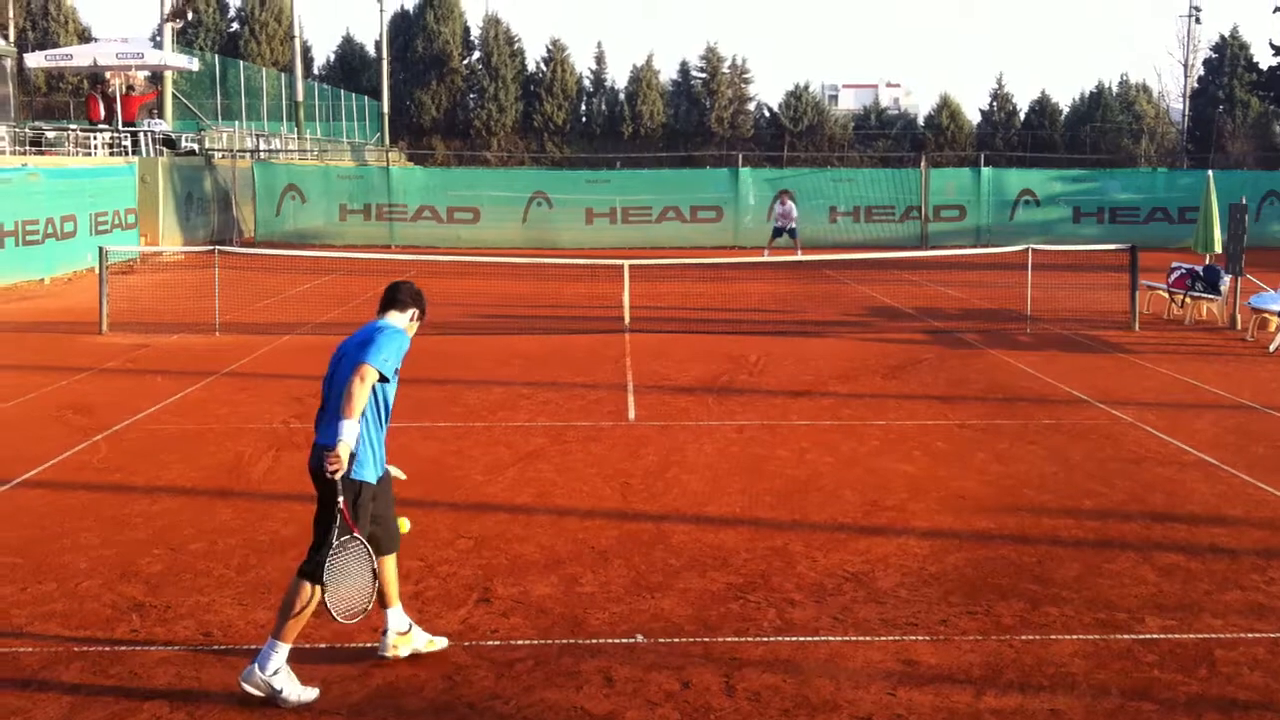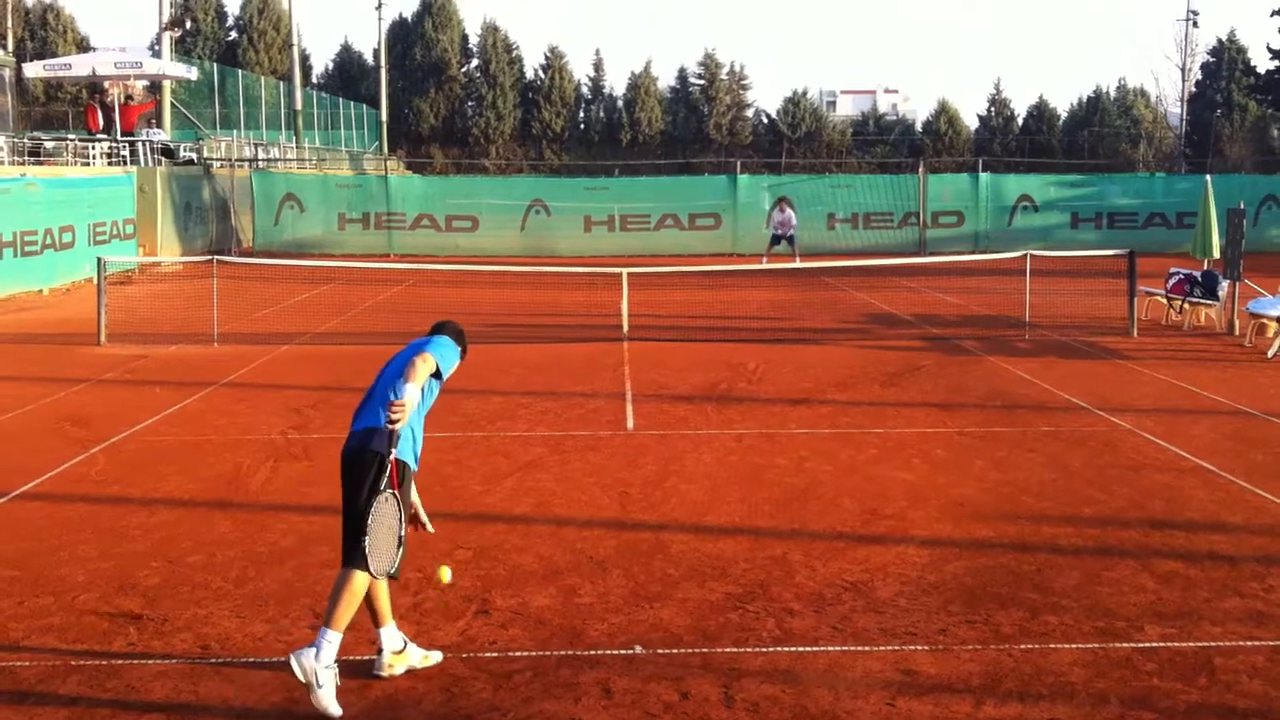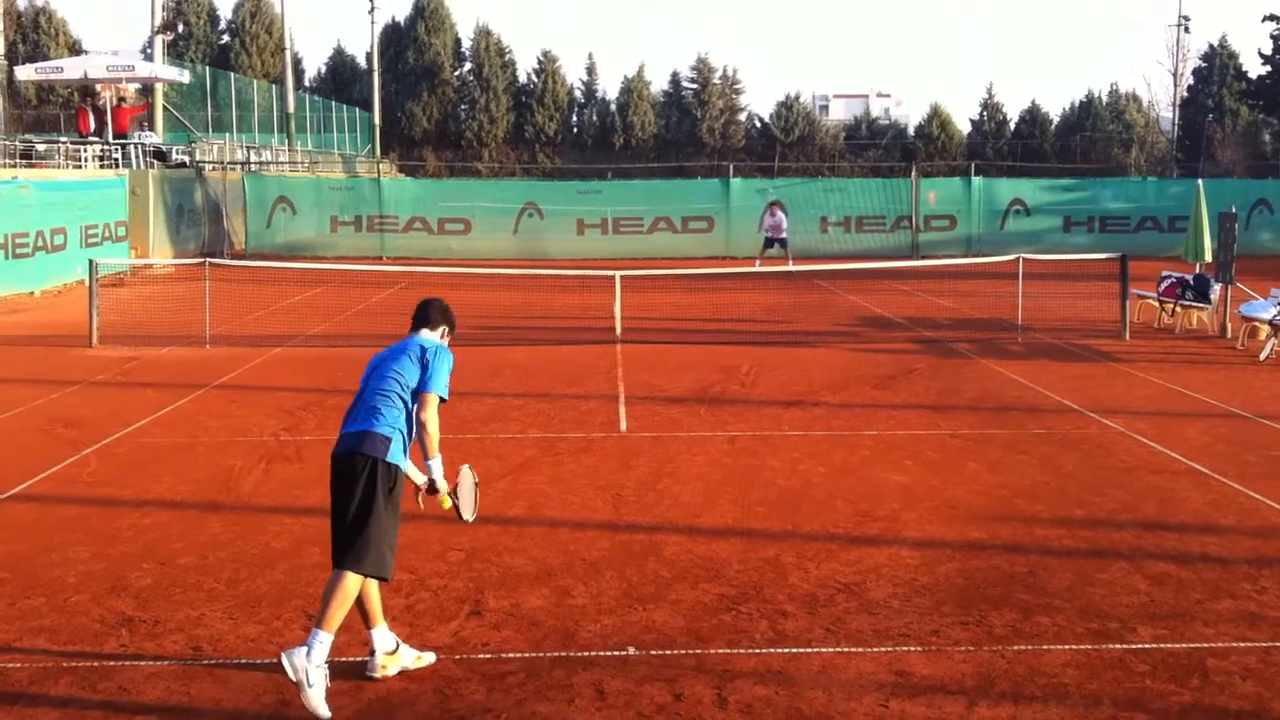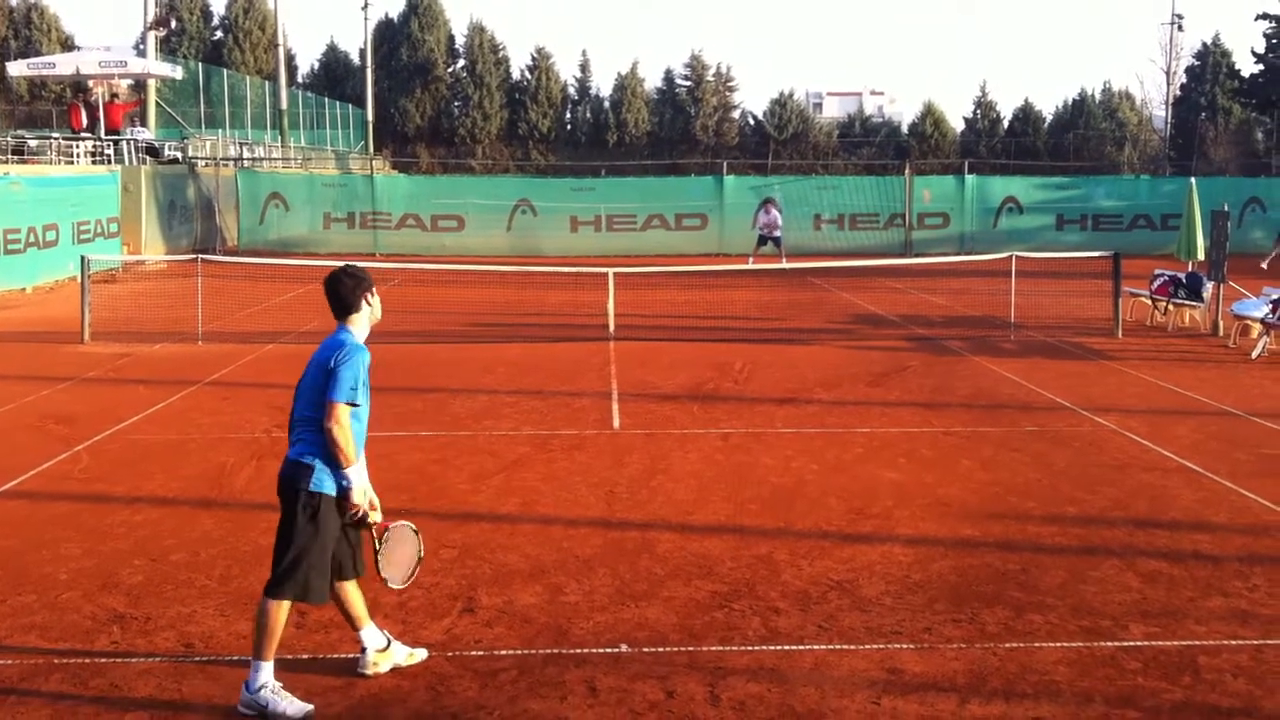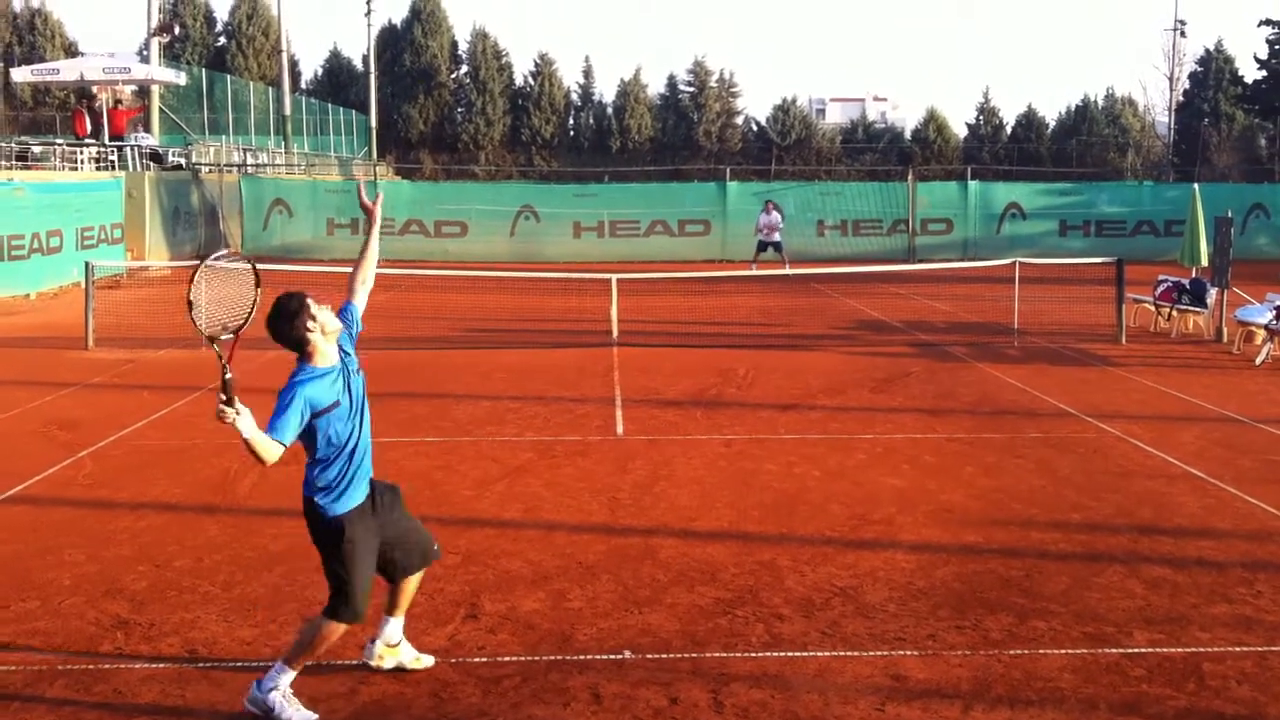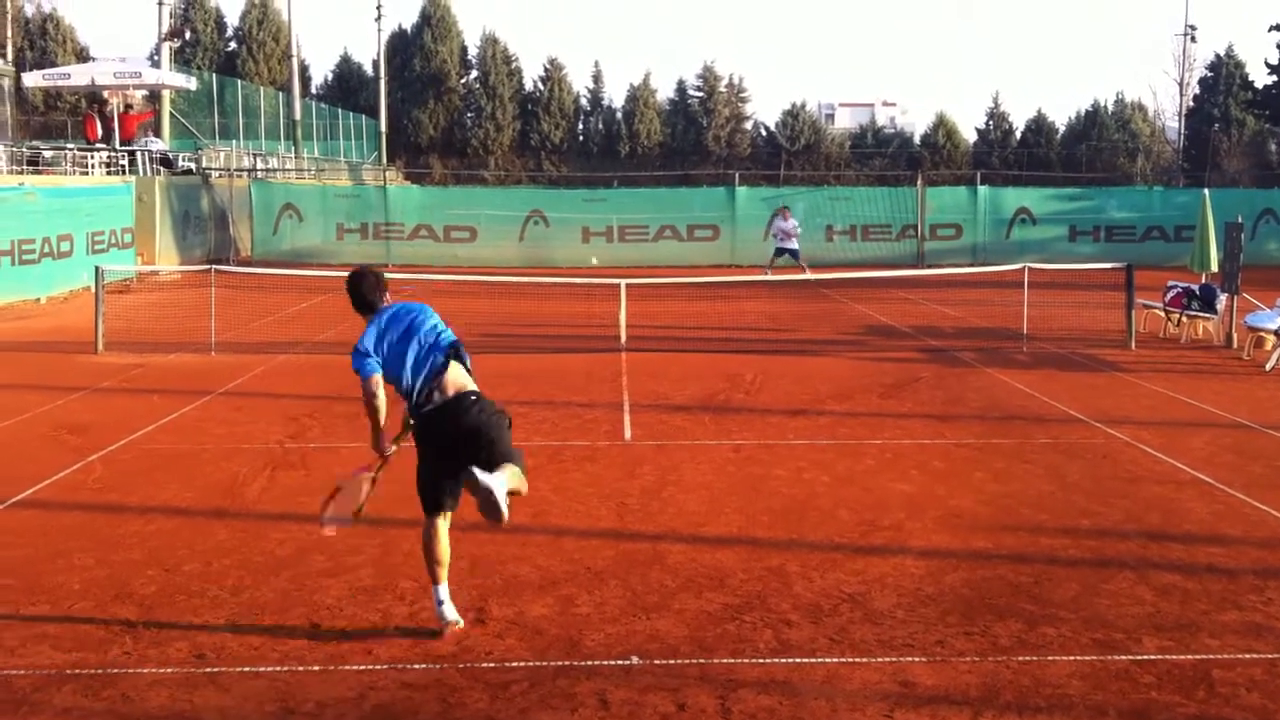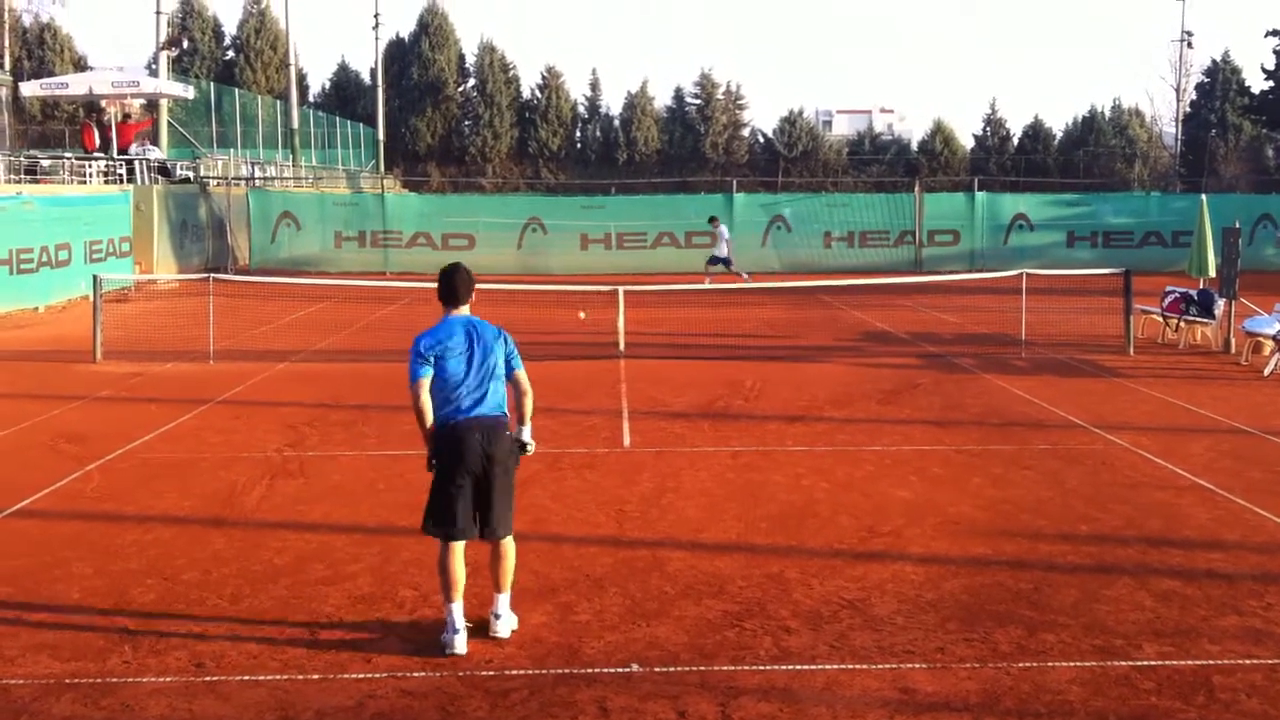
dt=0.7s
person 1, frame 1
left shoulder: (353, 340)
right shoulder: (393, 335)
right elbow: (361, 380)
right wrist: (346, 444)
left hip: (359, 464)
right hip: (349, 465)
left knee: (382, 539)
right knee: (323, 567)
left ankle: (398, 632)
right ankle: (267, 668)
person 1, frame 2
left shoulder: (405, 355)
right shoulder: (445, 345)
right elbow: (420, 363)
left wrist: (413, 499)
right wrist: (410, 397)
left hip: (359, 448)
right hip: (384, 451)
left knee: (370, 553)
right knee: (365, 556)
left ankle: (393, 649)
right ankle: (320, 656)
person 1, frame 3
left shoulder: (386, 354)
right shoulder: (437, 352)
right elbow: (425, 417)
left wrist: (416, 474)
right wrist: (435, 473)
left hip: (348, 452)
right hip: (376, 456)
left knee: (361, 558)
right knee: (358, 560)
left ankle: (385, 650)
right ankle: (311, 656)
person 1, frame 4
left shoulder: (337, 347)
right shoulder: (352, 351)
right elbow: (335, 424)
left wrist: (364, 487)
right wrist: (356, 482)
left hip: (324, 480)
right hip: (315, 481)
left knee: (341, 568)
right knee: (288, 582)
left ankle: (376, 648)
person 1, frame 5
left shoulder: (343, 344)
right shoulder: (302, 391)
left elbow: (362, 283)
right elbow: (269, 450)
left wrist: (374, 225)
right wrist: (243, 423)
left hip: (369, 494)
right hip: (337, 510)
left knee: (416, 557)
right knee: (347, 609)
left ankle: (388, 644)
person 1, frame 6
left shoulder: (364, 346)
right shoulder: (418, 311)
left elbow: (375, 394)
left wrist: (379, 437)
left hip: (431, 422)
right hip: (469, 407)
left knee: (437, 516)
right knee: (513, 477)
left ankle: (444, 605)
right ankle: (494, 482)
person 1, frame 7
left shoulder: (426, 341)
right shoulder: (498, 335)
left elbow: (421, 399)
right elbow: (524, 390)
left wrist: (430, 446)
right wrist: (525, 431)
left hip: (455, 441)
right hip: (498, 436)
left knee: (452, 537)
right knee: (500, 532)
left ankle: (455, 629)
right ankle: (501, 614)
